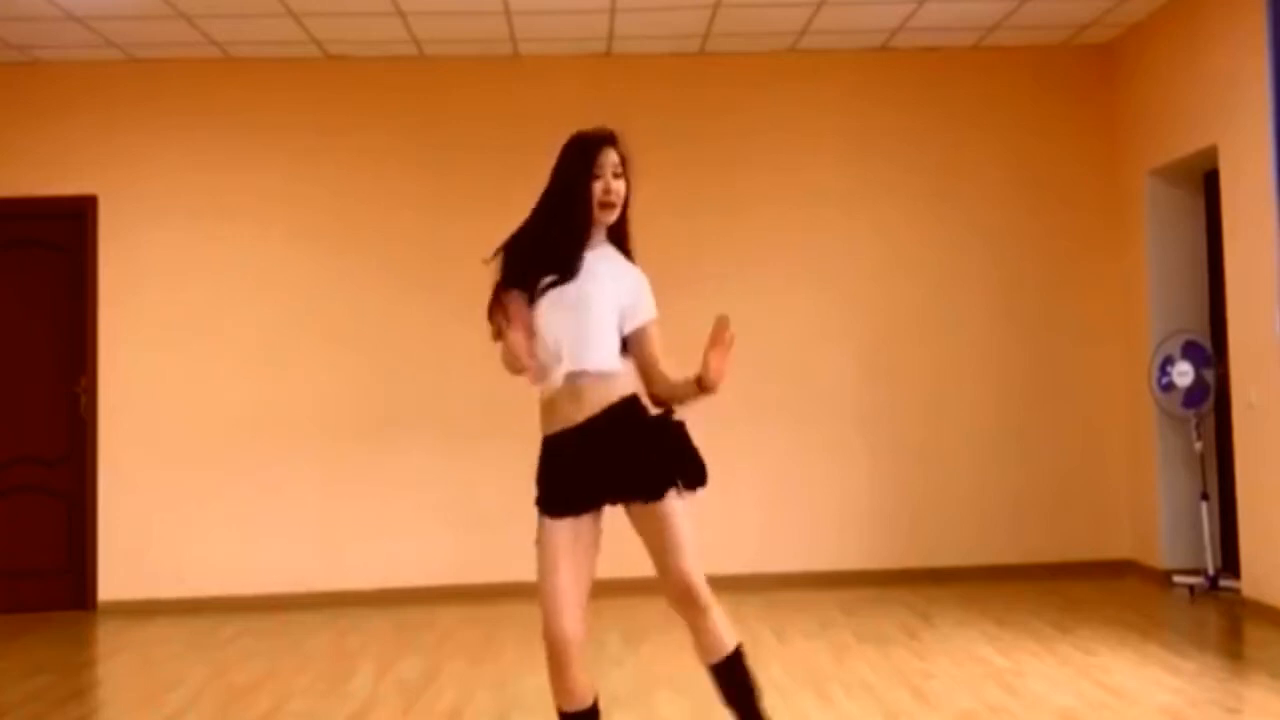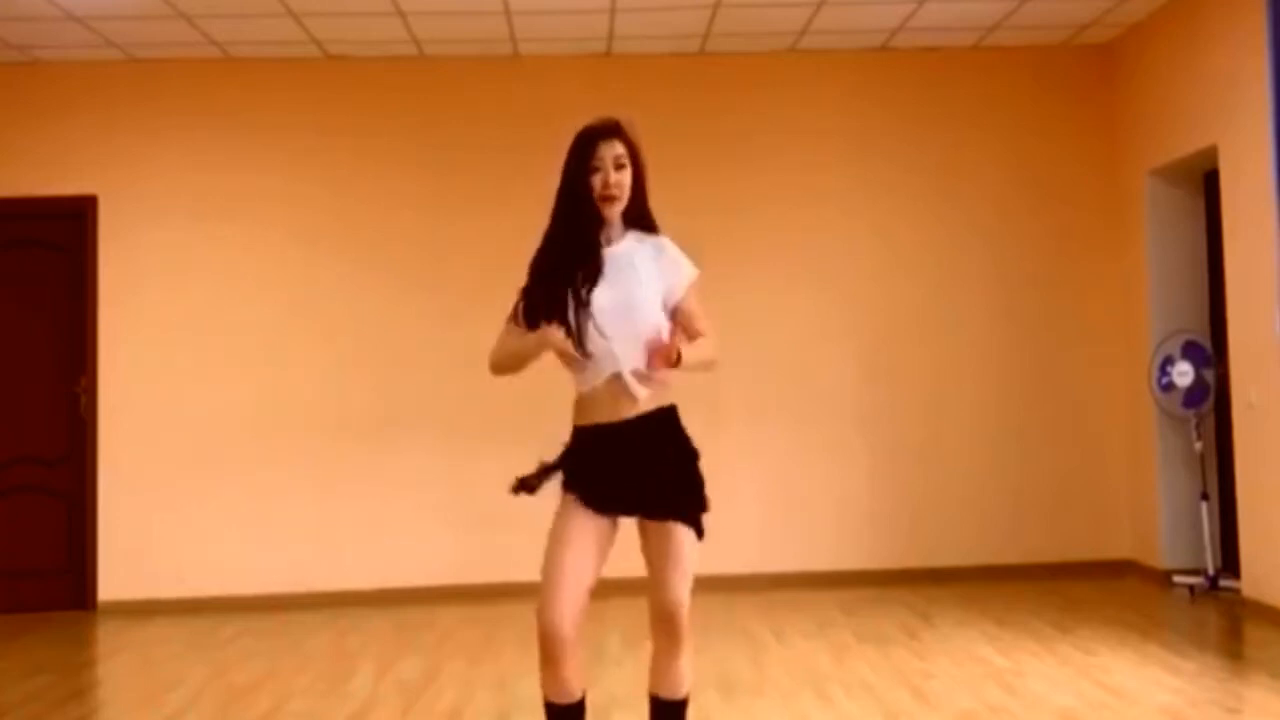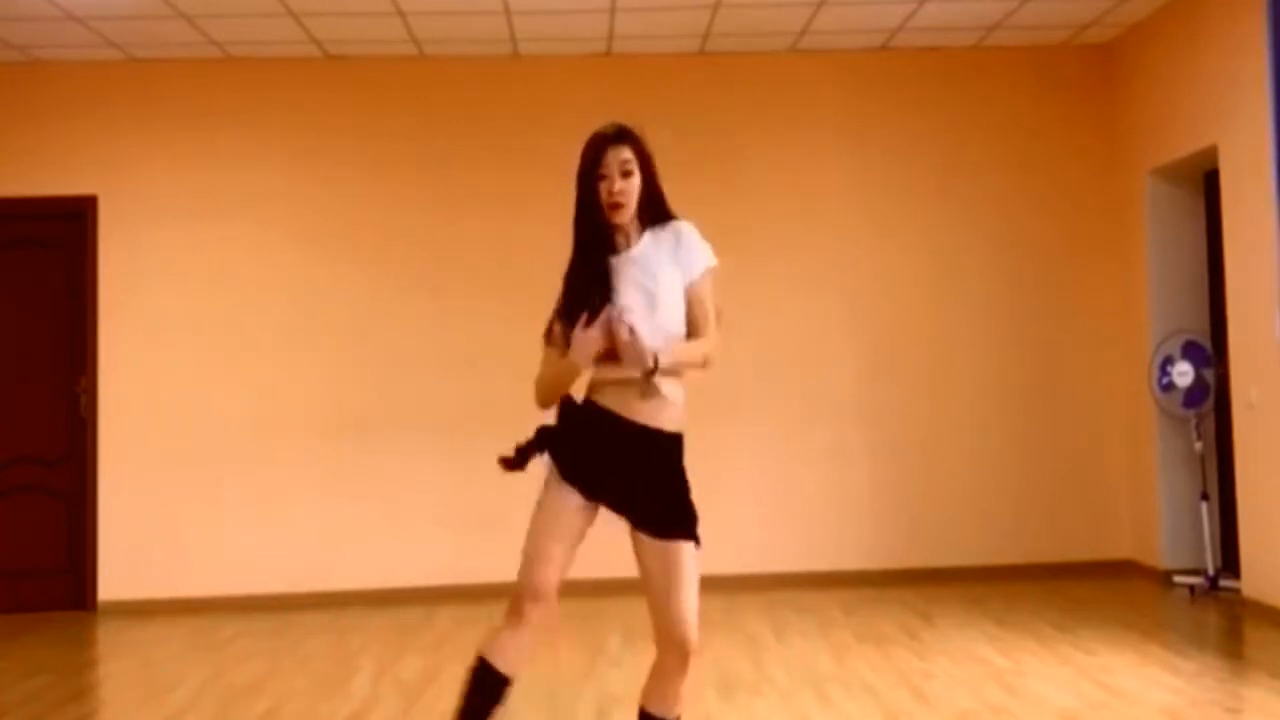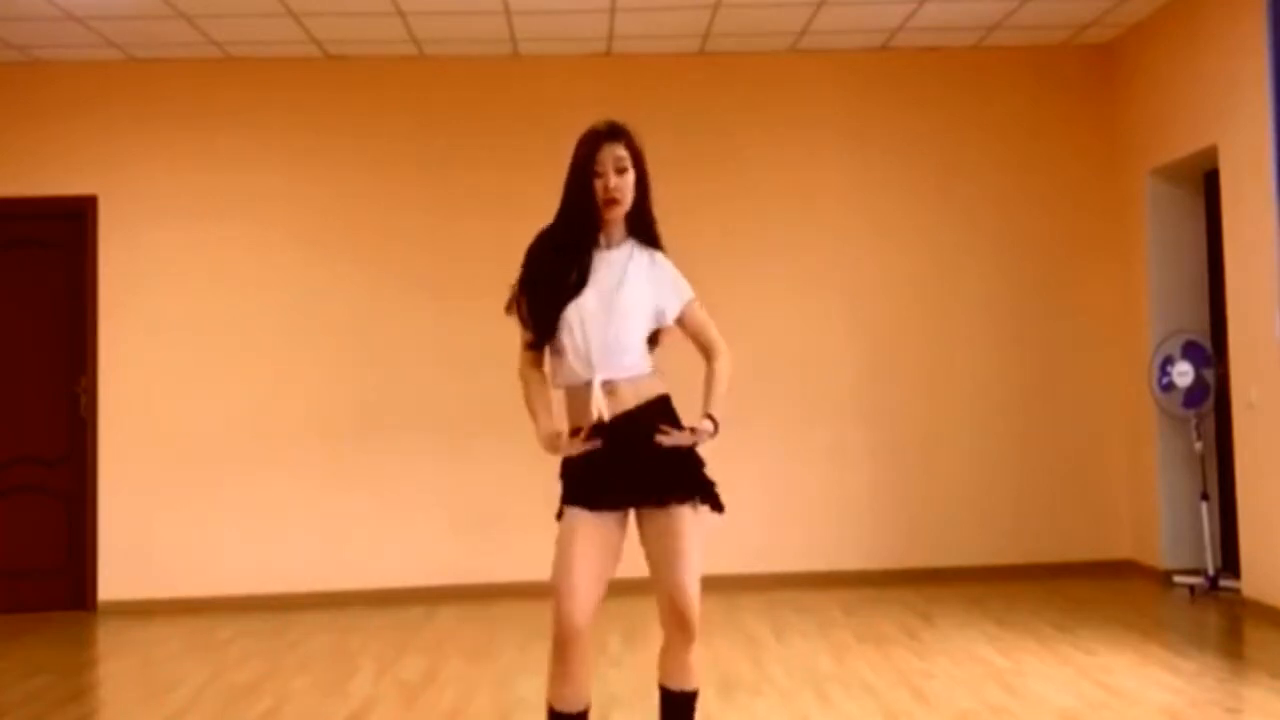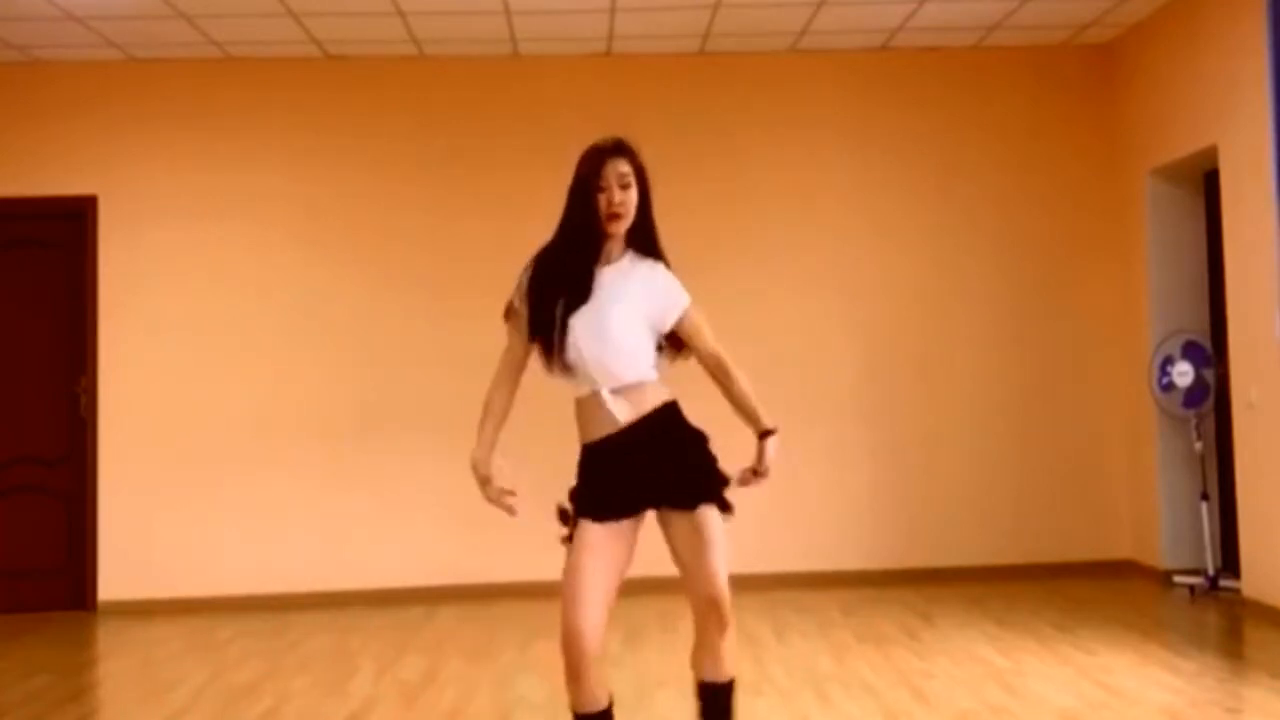
dt=0.5s
person 1, frame 1
left shoulder: (626, 279)
right shoulder: (532, 256)
left elbow: (658, 388)
right elbow: (506, 348)
left wrist: (700, 384)
right wrist: (517, 359)
left hip: (627, 435)
right hip: (562, 456)
left knee: (690, 592)
right knee: (562, 641)
person 1, frame 2
left shoulder: (660, 254)
right shoulder: (558, 265)
left elbow: (707, 348)
right elbow: (498, 359)
left wrist: (675, 356)
right wrist: (543, 337)
left hip: (661, 445)
right hip: (593, 456)
left knee: (672, 619)
right knee: (555, 629)
person 1, frame 3
left shoulder: (680, 242)
right shoulder: (590, 274)
left elbow: (708, 344)
right elbow: (545, 390)
left wrist: (650, 359)
right wrist: (584, 351)
left hip: (658, 454)
right hip: (591, 439)
left knee: (680, 642)
right knee: (530, 598)
person 1, frame 4
left shoulder: (653, 267)
right shoulder: (553, 259)
left elbow: (717, 351)
right elbow: (531, 360)
left wrist: (709, 420)
right wrist: (546, 427)
left hip: (655, 439)
right hip: (592, 455)
left knee: (682, 618)
right knee: (570, 627)
person 1, frame 5
left shoulder: (654, 281)
right shoulder: (550, 272)
left elbow: (714, 359)
right elbow: (511, 365)
left wrist: (765, 430)
right wrist: (482, 453)
left hip: (667, 445)
right hip: (603, 465)
left knee: (714, 609)
right knee: (579, 645)
